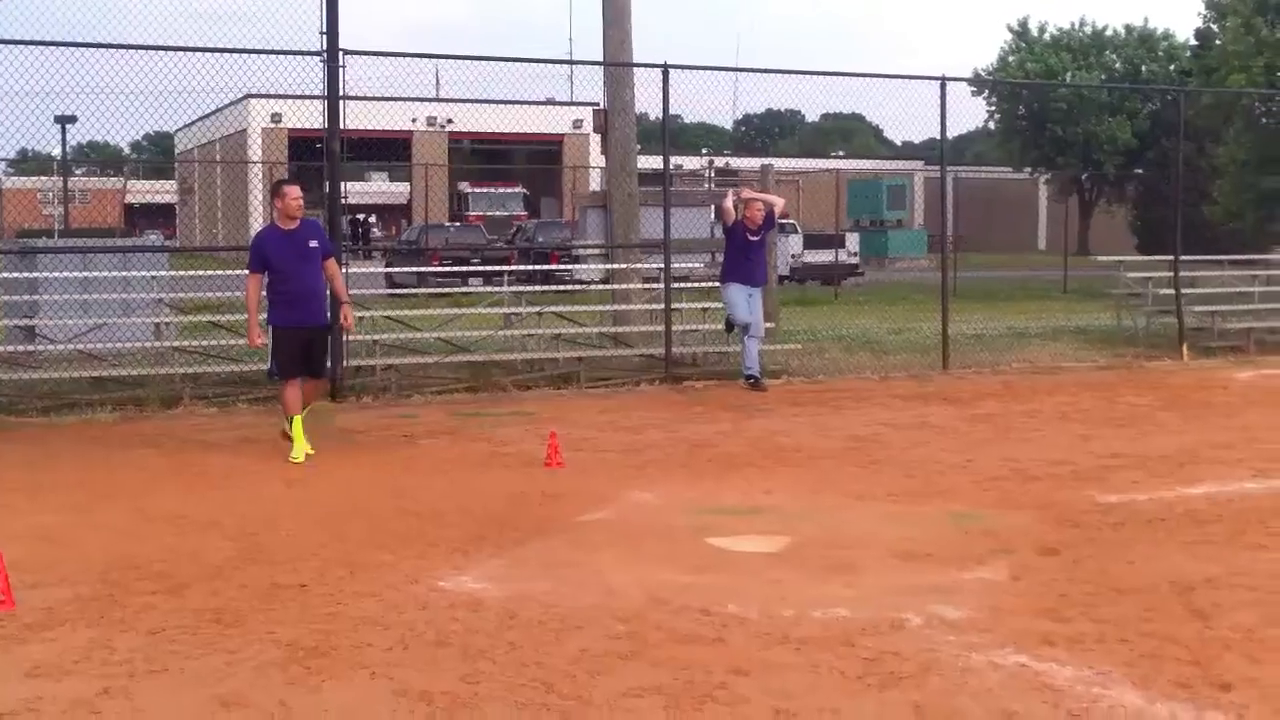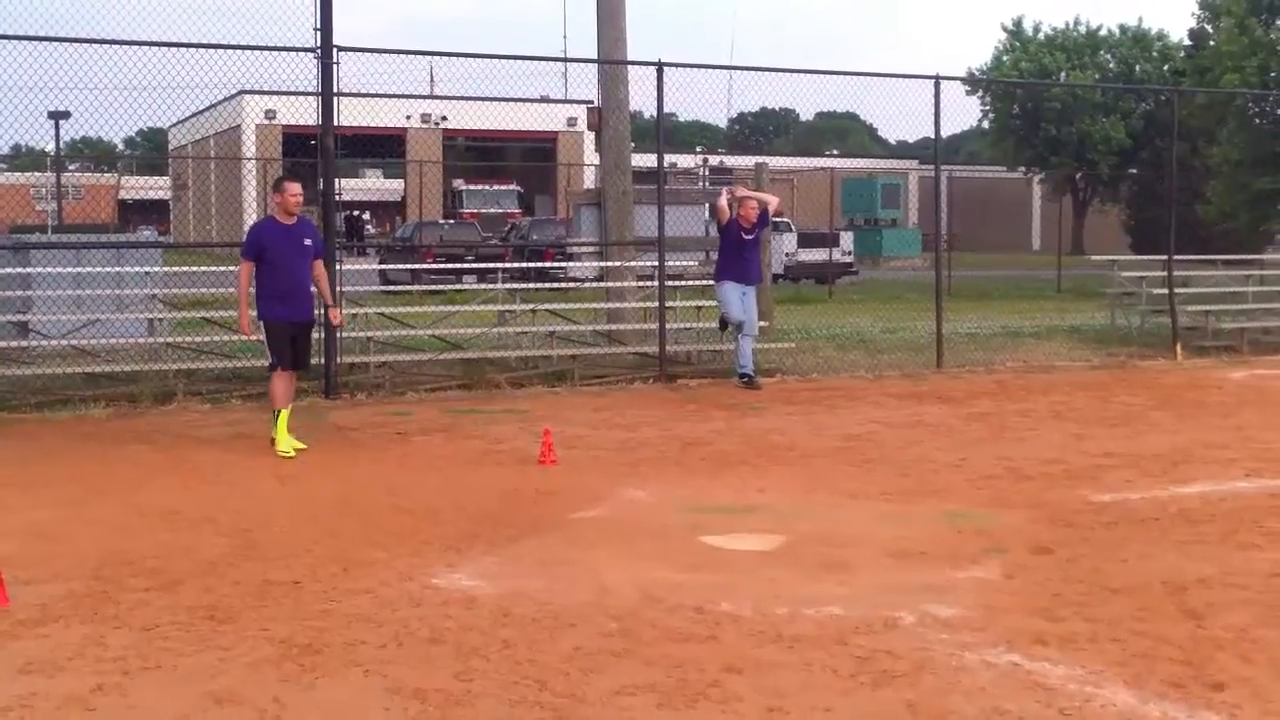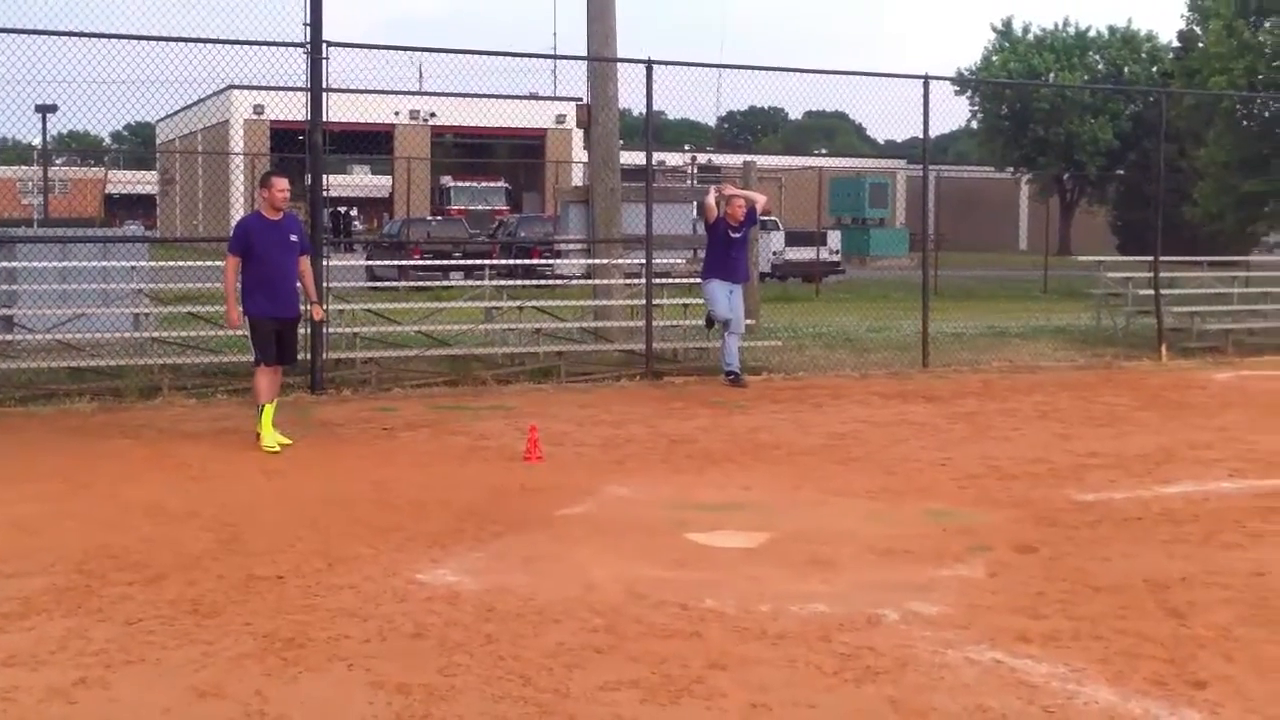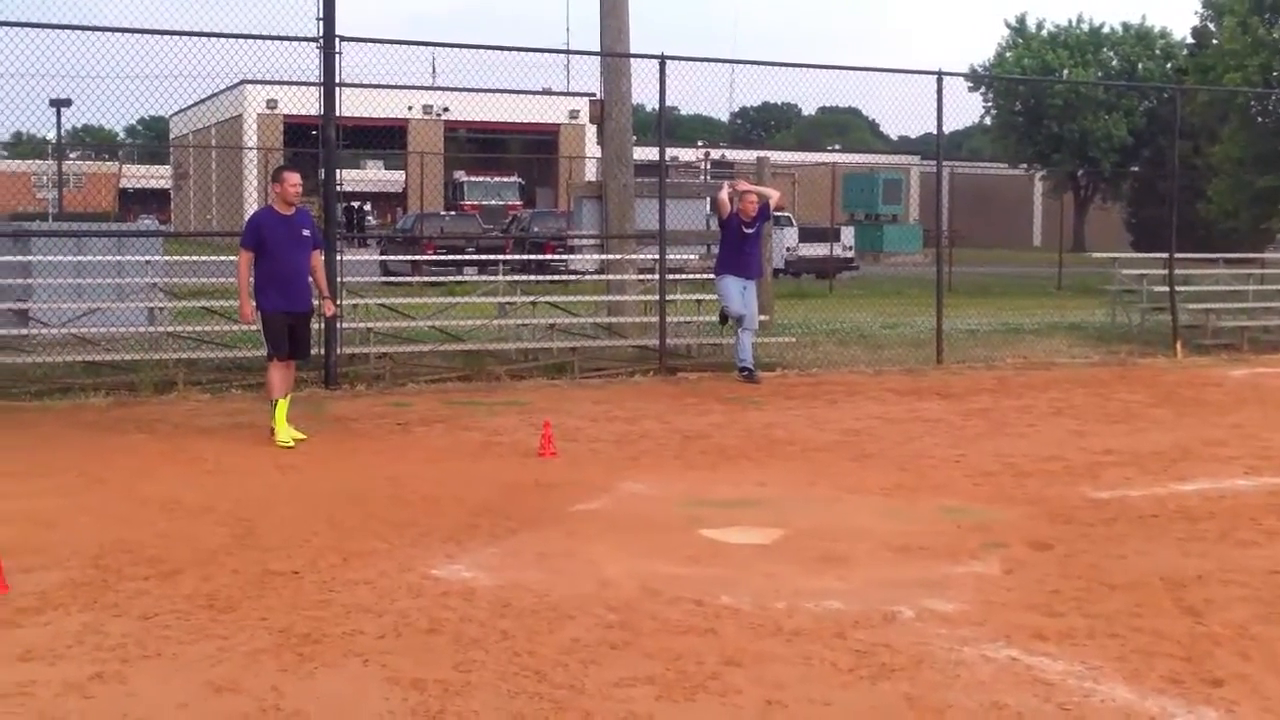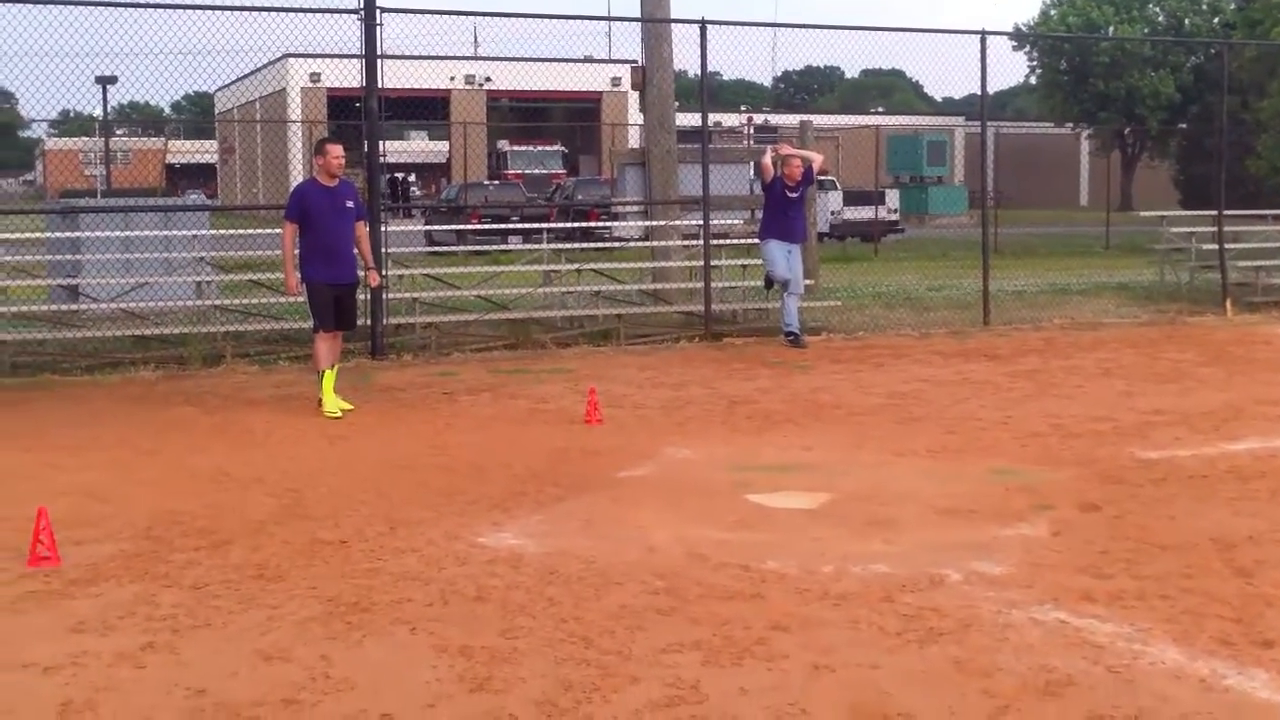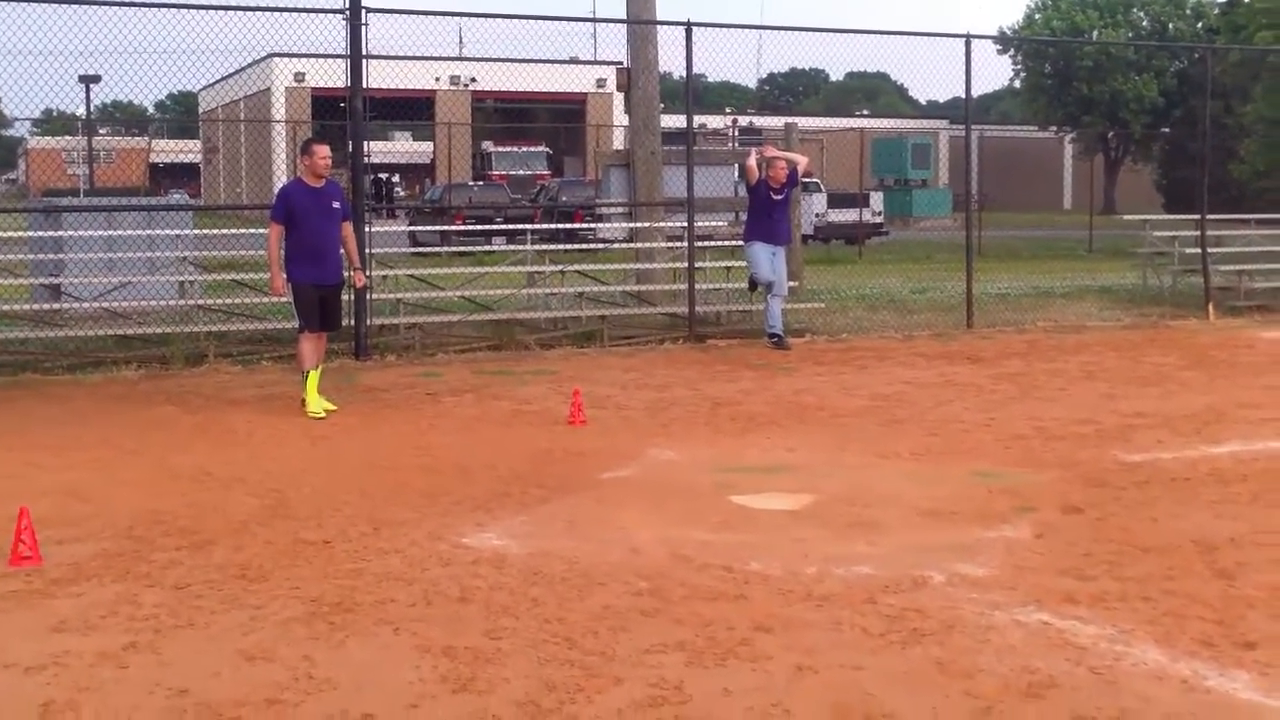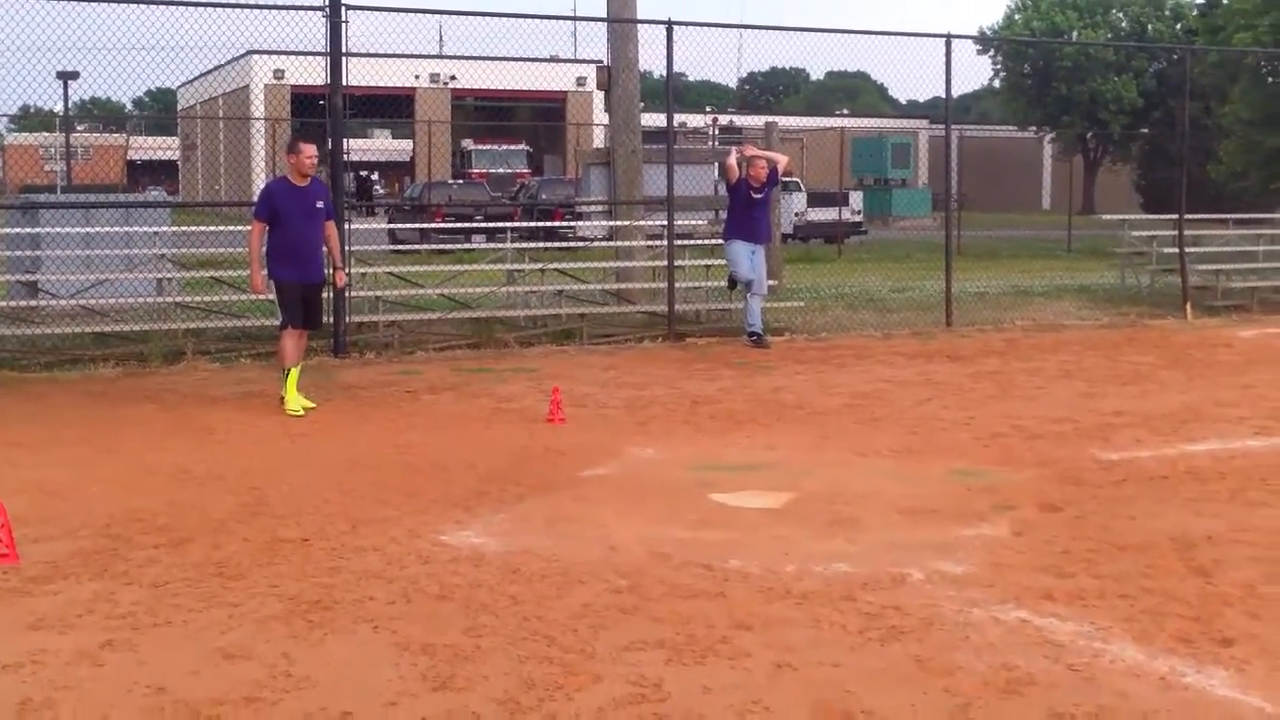
dt=0.7s
person 1, frame 1
left shoulder: (315, 229)
right shoulder: (264, 239)
left elbow: (331, 268)
right elbow: (254, 282)
left wrist: (345, 302)
right wrist: (253, 324)
left hip: (318, 321)
right hip: (284, 323)
left knee: (316, 378)
right knee: (290, 379)
left ankle: (292, 426)
right ankle: (298, 438)
person 1, frame 2
left shoulder: (309, 229)
right shoulder: (261, 230)
left elbow: (318, 270)
right elbow: (246, 271)
left wrist: (330, 305)
right wrist: (243, 311)
left hip: (304, 315)
right hip: (274, 316)
left knee: (292, 371)
right knee: (281, 370)
left ankle: (280, 430)
right ankle: (281, 434)
person 1, frame 3
left shoulder: (295, 225)
right shoulder: (247, 225)
left elbow: (303, 266)
right elbow: (232, 266)
left wrist: (314, 301)
right wrist: (232, 305)
left hip: (289, 310)
right hip: (260, 311)
left knee: (278, 367)
right knee: (265, 365)
left ankle: (267, 425)
right ankle: (264, 429)
person 1, frame 4
left shoulder: (306, 219)
right shoulder: (260, 220)
left elbow: (315, 261)
right elbow: (245, 261)
left wrist: (325, 296)
right wrist: (245, 300)
left hip: (302, 305)
right hip: (272, 306)
left knee: (291, 361)
right knee: (278, 360)
left ankle: (283, 420)
right ankle: (278, 423)
person 1, frame 5
left shoulder: (350, 190)
right shoulder: (303, 192)
left elbow: (360, 231)
right elbow: (289, 233)
left wrist: (370, 266)
right wrist: (290, 272)
left hip: (347, 276)
right hip: (318, 277)
left knee: (338, 332)
right knee: (324, 332)
left ankle: (330, 390)
right ankle: (326, 394)
person 1, frame 6
left shoulder: (336, 191)
right shoulder: (289, 192)
left elbow: (346, 231)
right elbow: (275, 234)
left wrist: (356, 266)
right wrist: (276, 272)
left hip: (333, 277)
right hip: (303, 278)
left knee: (323, 333)
right knee: (309, 332)
left ankle: (314, 391)
right ankle: (309, 394)
person 1, frame 7
left shoulder: (322, 190)
right shoulder: (274, 190)
left elbow: (330, 230)
right elbow: (257, 230)
left wrist: (338, 266)
right wrist: (256, 270)
left hip: (314, 274)
right hip: (284, 273)
left knee: (304, 330)
right knee: (291, 328)
left ankle: (291, 390)
right ankle: (289, 392)
person 2, frame 1
left shoulder: (763, 226)
right shoulder: (736, 227)
left elbow: (780, 202)
right elbow: (726, 206)
left wrist: (752, 194)
right wrist: (730, 196)
left hip: (755, 287)
right hip: (733, 284)
left knee: (755, 332)
right knee: (743, 319)
left ankle: (751, 375)
right ankle: (732, 319)
person 2, frame 2
left shoulder: (757, 225)
right shoulder: (730, 226)
left elbow: (774, 201)
right elbow: (721, 206)
left wrist: (747, 193)
right wrist: (725, 194)
left hip: (749, 285)
right hip: (727, 282)
left knee: (749, 330)
right knee: (737, 317)
left ankle: (745, 373)
right ankle: (726, 317)
person 2, frame 3
left shoulder: (745, 223)
right shoulder: (717, 224)
left elbow: (762, 200)
right elbow: (708, 203)
left wrist: (736, 191)
right wrist: (712, 193)
left hip: (736, 283)
right hip: (714, 280)
left knee: (735, 328)
right knee: (723, 315)
left ankle: (731, 372)
right ankle: (713, 315)
person 2, frame 4
left shoulder: (759, 218)
right shoulder: (731, 219)
left elbow: (775, 195)
right elbow: (721, 199)
left wrist: (749, 187)
right wrist: (726, 188)
left hip: (750, 279)
right hip: (728, 276)
left knee: (749, 325)
right knee: (737, 311)
left ankle: (745, 367)
right ankle: (726, 311)
person 2, frame 5
left shoulder: (803, 182)
right shoulder: (774, 184)
left elbow: (819, 158)
right elbow: (765, 163)
left wrist: (792, 151)
right wrist: (769, 152)
left hip: (795, 243)
right hip: (772, 240)
left knee: (794, 289)
right knee: (782, 275)
left ankle: (791, 332)
right ankle: (772, 276)
person 2, frame 6
left shoulder: (787, 184)
right shoulder: (759, 186)
left elbow: (804, 161)
right elbow: (750, 166)
left wrist: (777, 153)
right wrist: (754, 154)
left hip: (779, 245)
right hip: (757, 242)
left knee: (778, 291)
right knee: (766, 277)
left ankle: (774, 334)
right ankle: (755, 278)
person 2, frame 7
left shoulder: (768, 184)
right shoulder: (739, 185)
left elbow: (784, 160)
right elbow: (730, 164)
left wrist: (757, 152)
right wrist: (734, 153)
left hip: (758, 244)
right hip: (736, 241)
left knee: (758, 289)
right knee: (745, 276)
left ankle: (754, 332)
right ankle: (735, 276)
